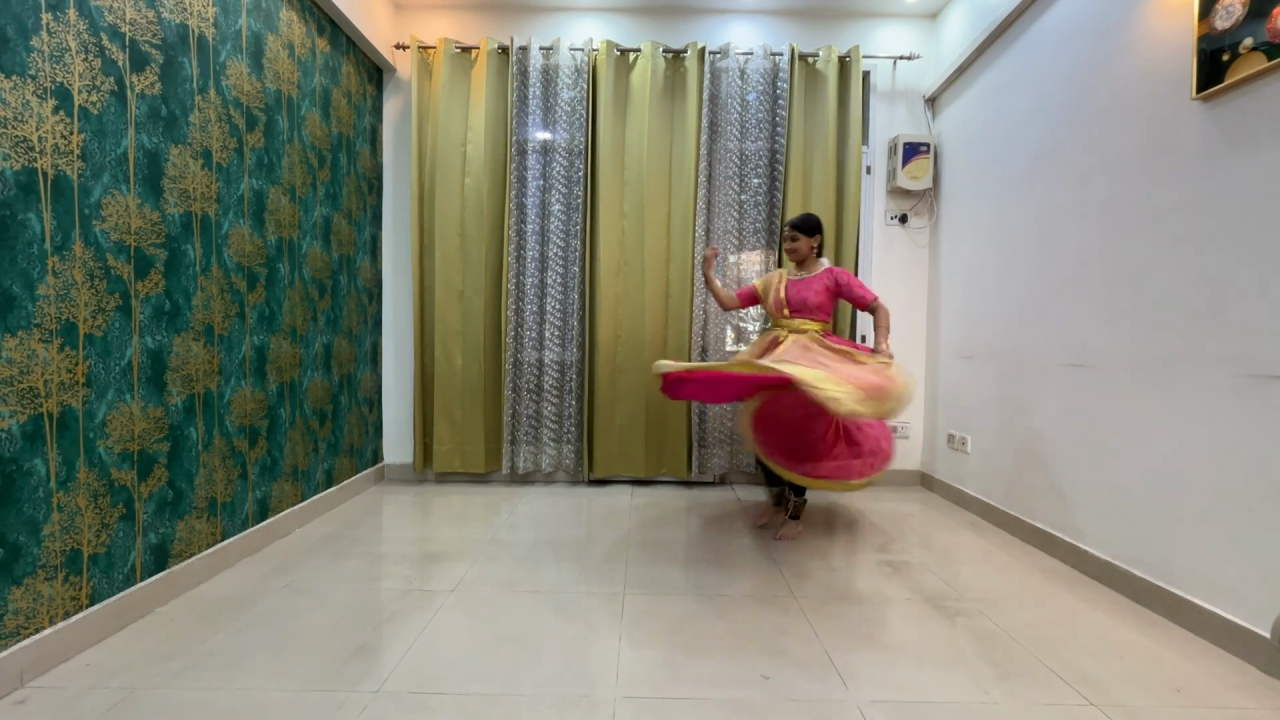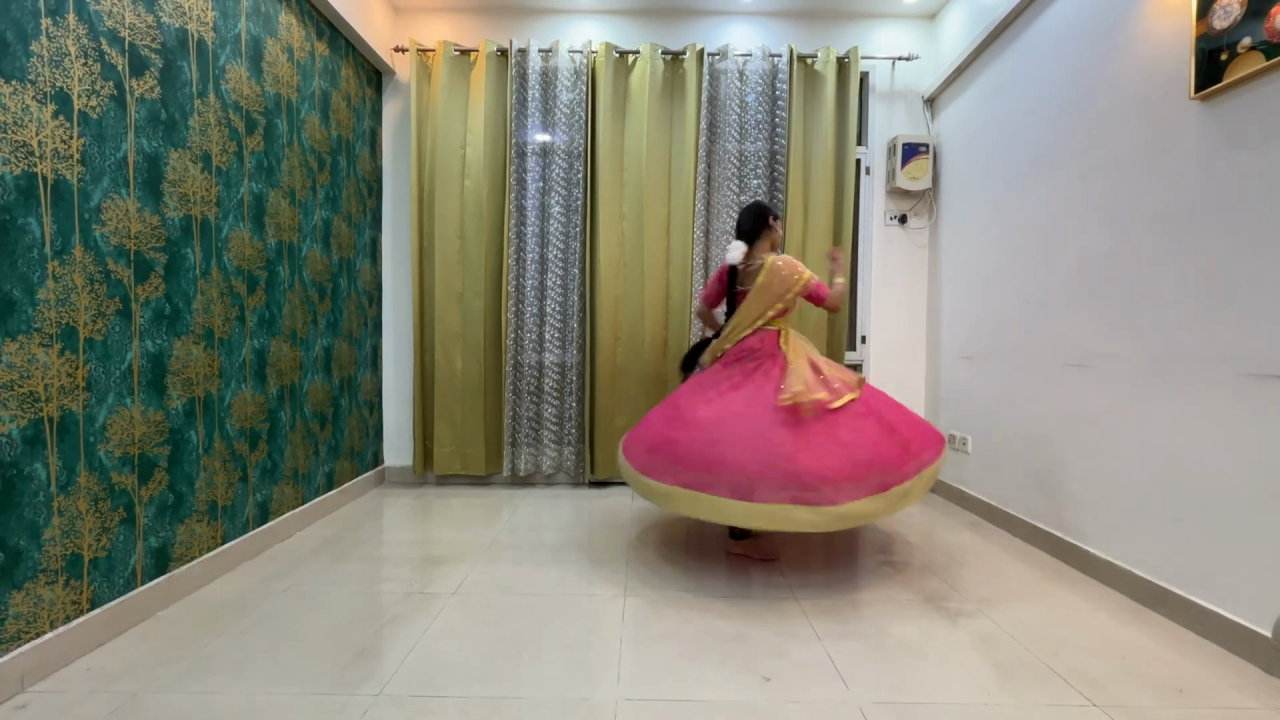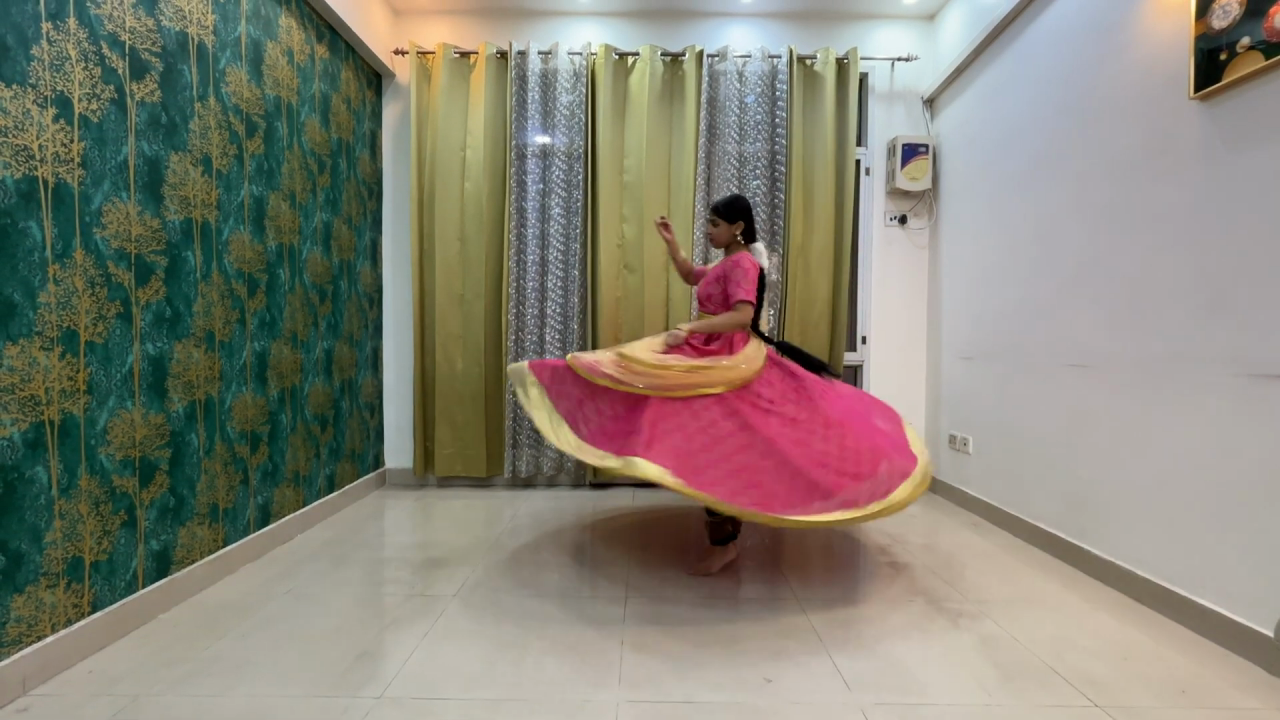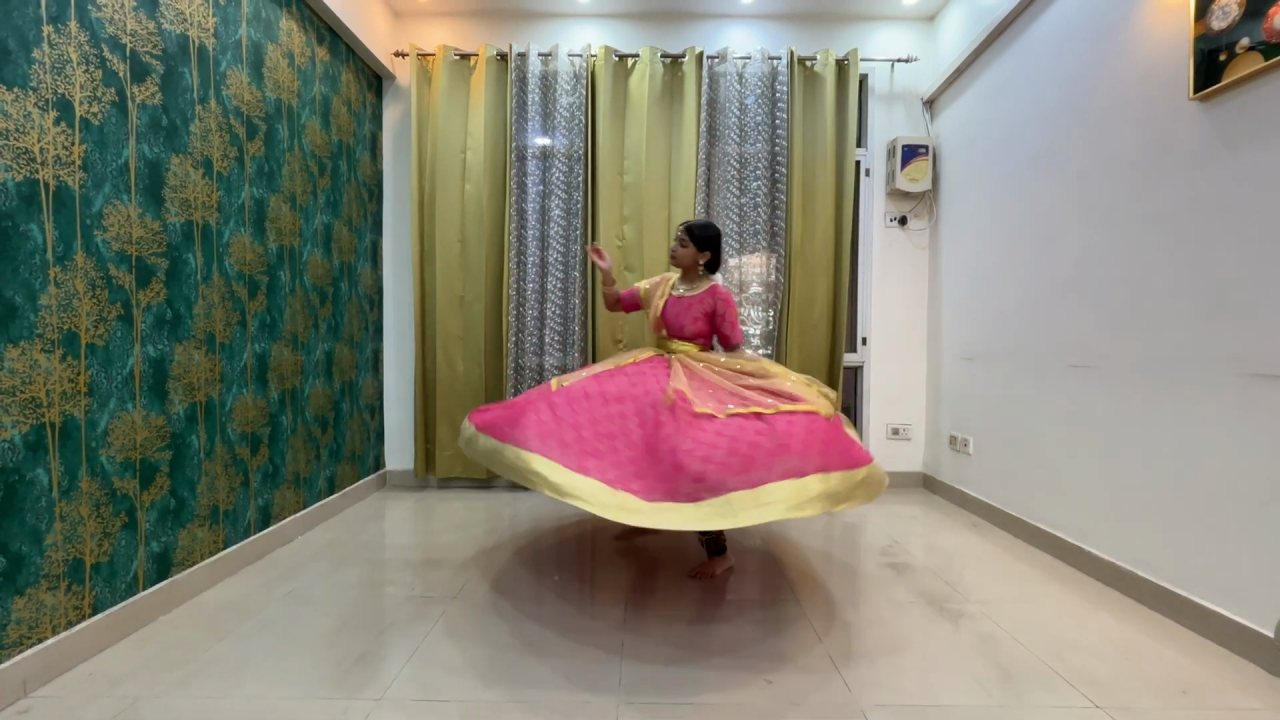
dt=0.4s
person 1, frame 1
left shoulder: (835, 276)
right shoulder: (777, 280)
left elbow: (879, 308)
right elbow: (728, 302)
left wrist: (881, 341)
right wrist: (708, 273)
left hip: (819, 358)
right hip: (778, 357)
left knee: (808, 442)
right knee: (773, 437)
left ankle: (794, 514)
right ankle: (778, 500)
person 1, frame 2
left shoulder: (730, 267)
right shoulder: (791, 269)
left elbow: (703, 310)
right elbow: (835, 304)
left wrist: (723, 336)
right wrist: (838, 271)
left hip: (741, 354)
right hip: (773, 357)
left knee: (745, 439)
right knee: (767, 444)
left ankle: (743, 529)
right ankle: (744, 536)
person 1, frame 3
left shoulder: (742, 263)
right shoulder: (725, 263)
left elbow: (741, 314)
right elbow: (691, 275)
left wrist: (688, 329)
right wrist: (672, 245)
left hip: (724, 358)
right hip: (715, 353)
left knee: (704, 442)
right knee: (716, 442)
left ankle: (723, 541)
right ankle: (729, 526)
person 1, frame 4
left shoulder: (718, 298)
right shoulder: (661, 284)
left elbow: (735, 351)
right elbow: (614, 304)
left wrist: (751, 375)
right wrist: (606, 274)
left hip: (695, 382)
right hip: (654, 374)
left knee: (694, 461)
left ankle: (718, 553)
right ankle: (637, 513)
